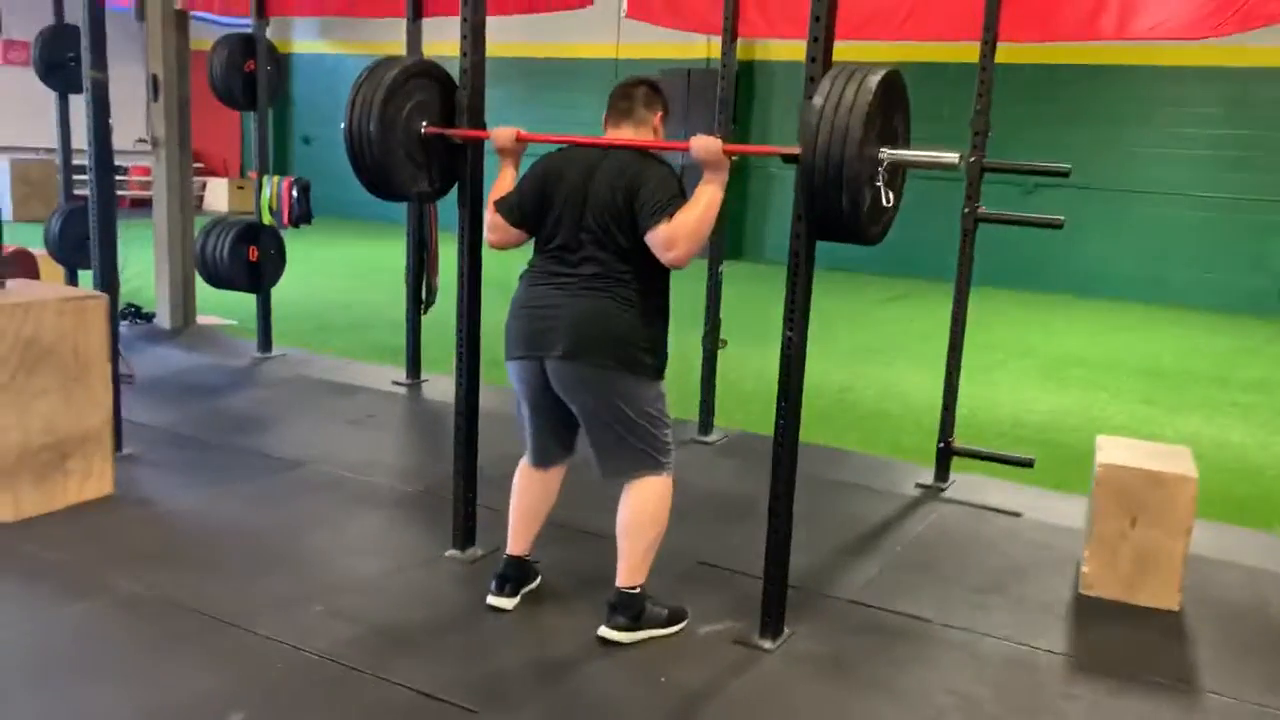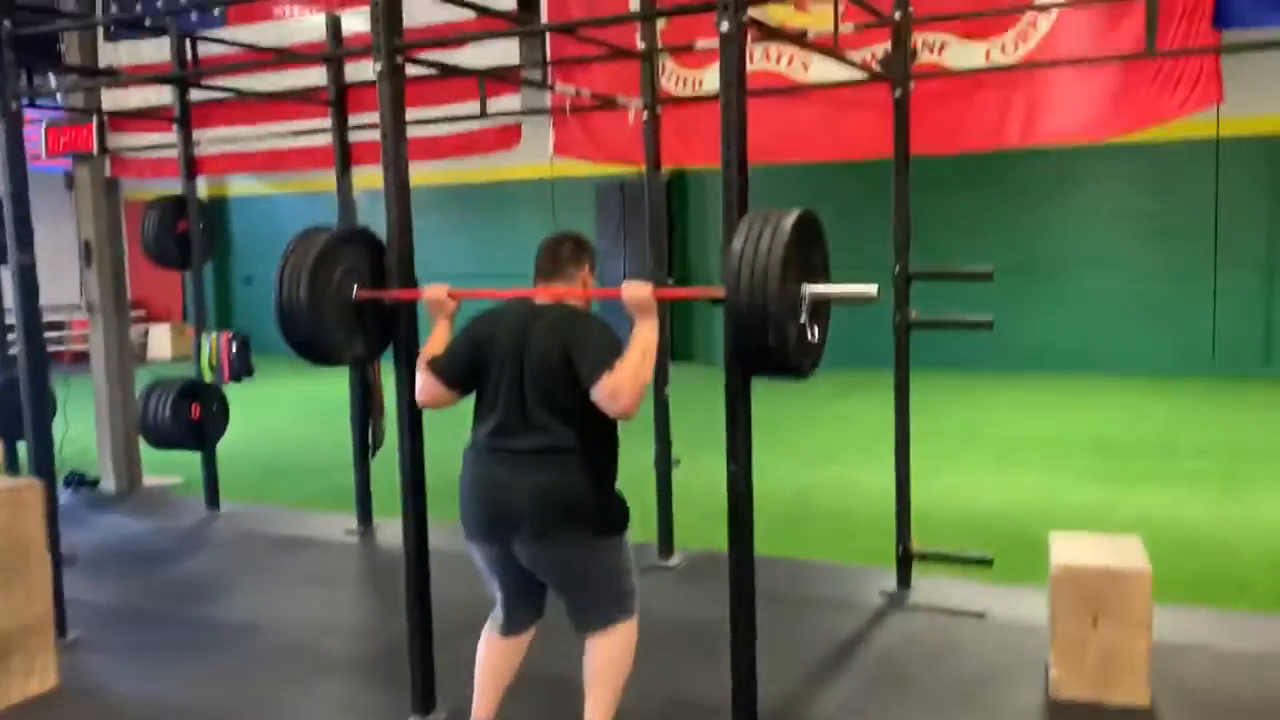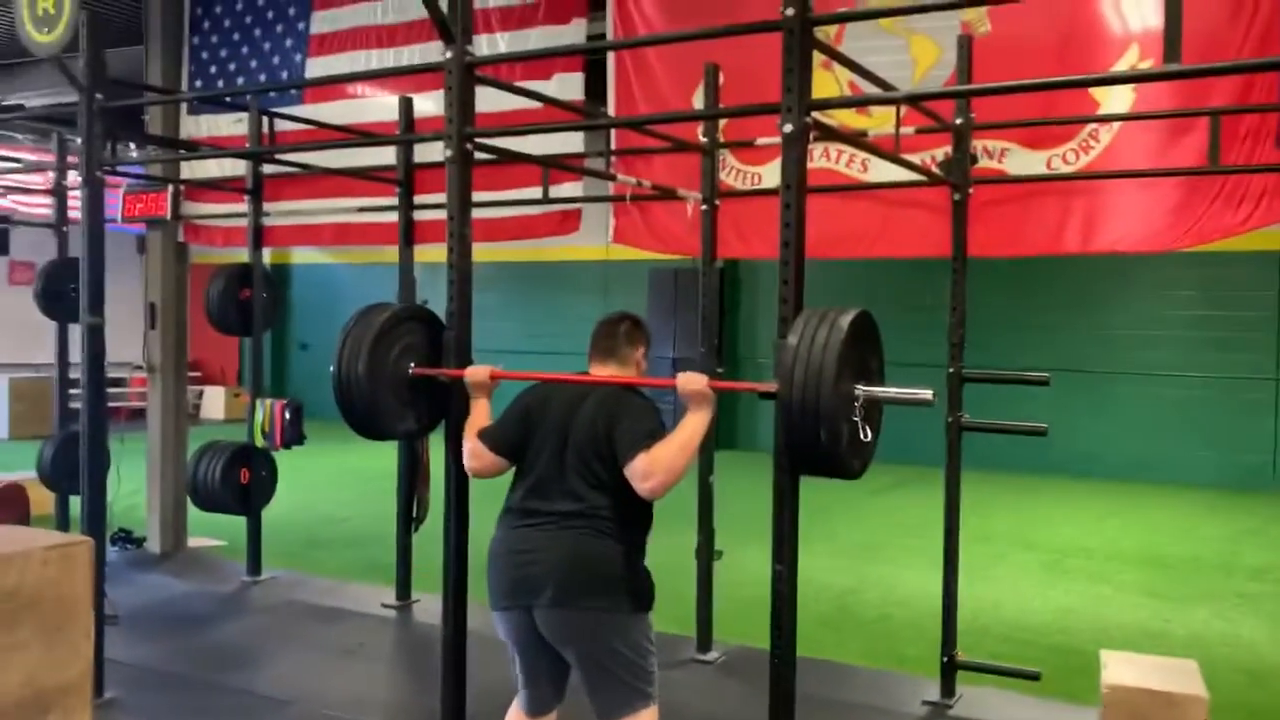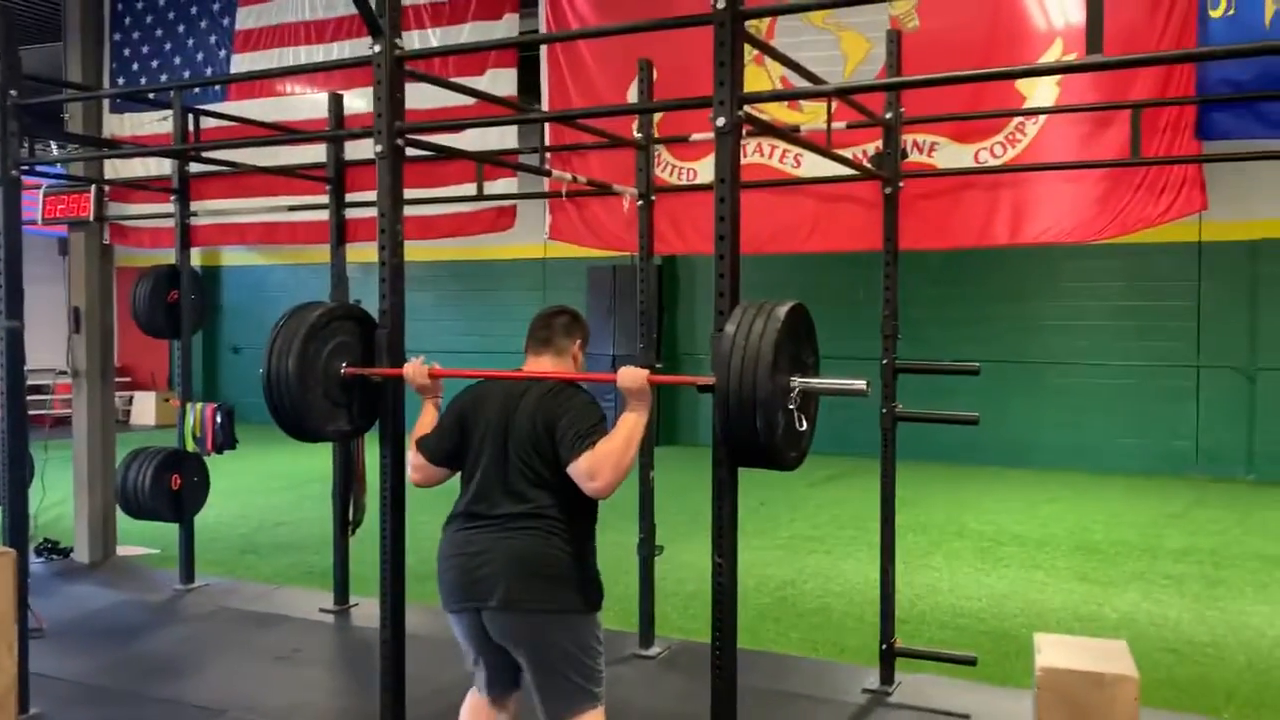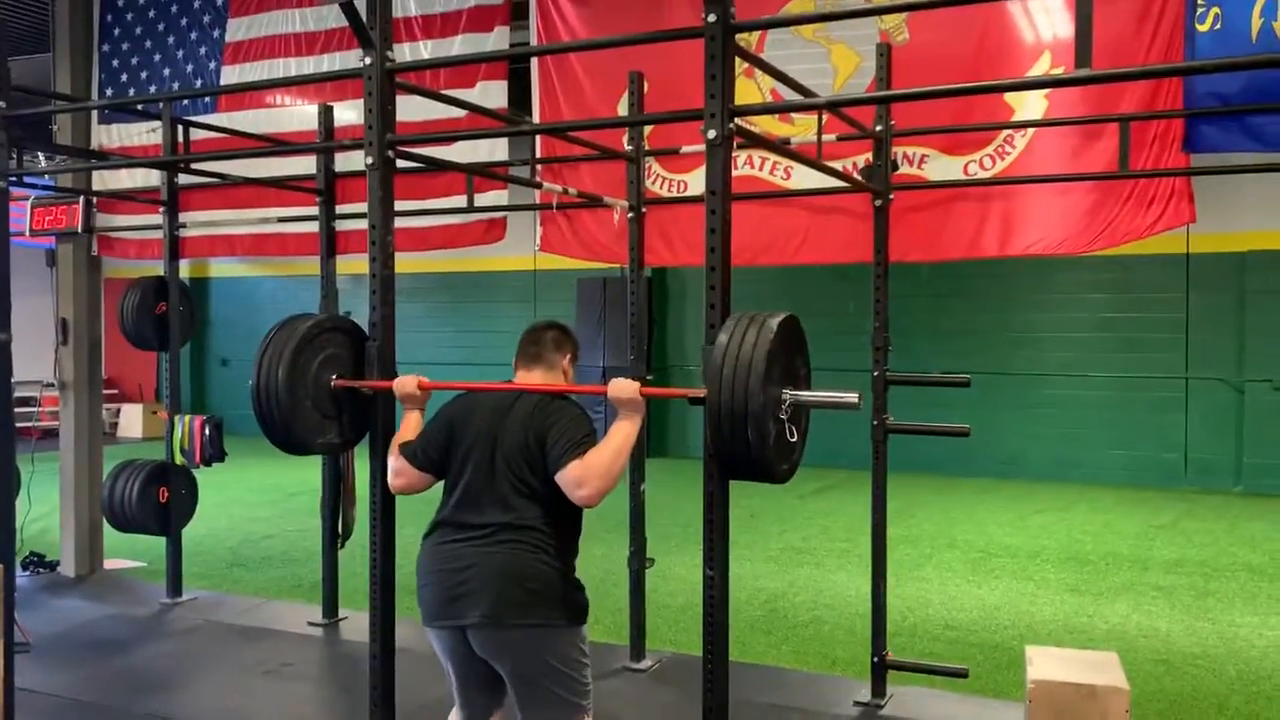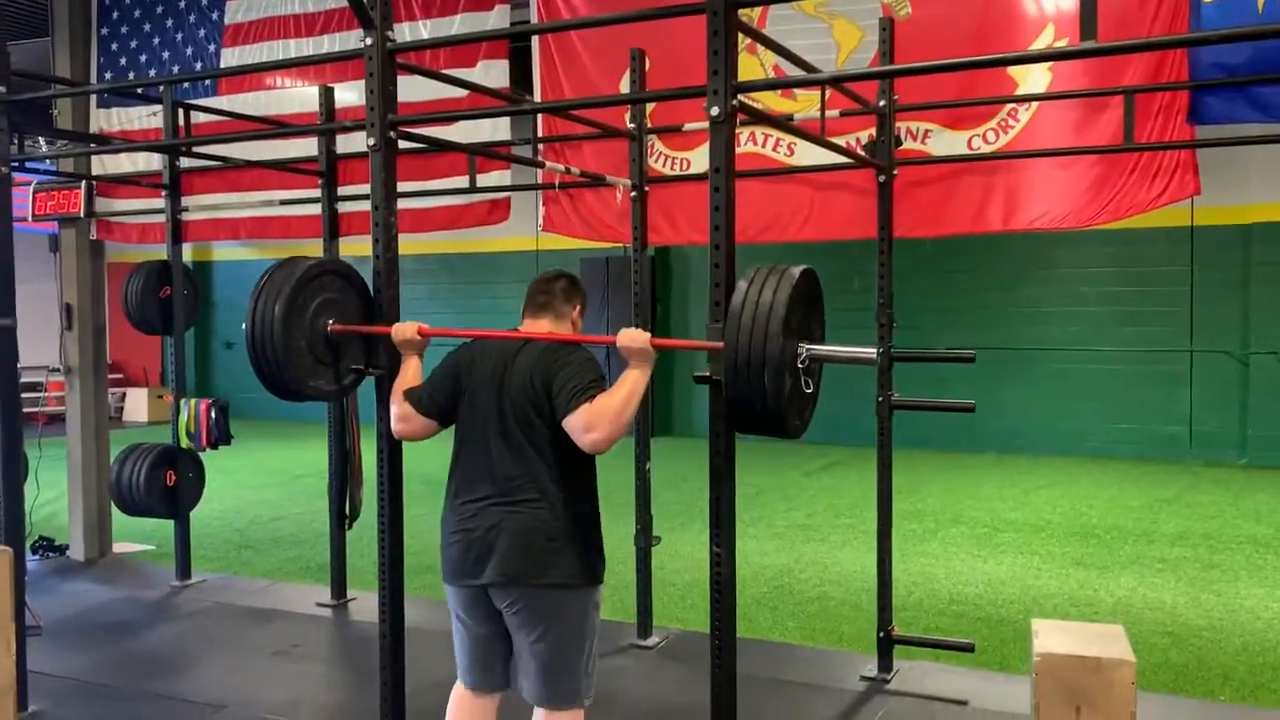
dt=0.7s
person 1, frame 1
left shoulder: (553, 165)
right shoulder: (651, 174)
left elbow: (496, 231)
right elbow: (674, 247)
left wrist: (507, 163)
right wrist: (713, 178)
left hip: (531, 327)
right hip: (603, 340)
left knee: (543, 454)
right knee: (648, 468)
left ankle: (511, 573)
right ankle: (628, 605)
person 1, frame 2
left shoulder: (487, 325)
right shoulder: (583, 329)
left elbow: (427, 392)
right elbow: (620, 399)
left wrist: (440, 320)
right wrist: (646, 323)
left hip: (486, 501)
right hip: (564, 505)
left knee: (512, 613)
right knee: (613, 613)
person 1, frame 3
left shoulder: (537, 398)
right shoulder: (630, 407)
left elbow: (476, 460)
right elbow: (651, 478)
left wrist: (479, 397)
right wrist: (698, 413)
left hip: (513, 569)
right hip: (590, 578)
person 1, frame 4
left shoulder: (474, 398)
right shoulder: (570, 403)
left elbow: (420, 470)
right elbow: (598, 477)
left wrist: (430, 398)
right wrist: (636, 407)
left hip: (464, 570)
right hip: (539, 577)
person 1, frame 5
left shoulder: (462, 408)
right shoulder: (560, 414)
left elbow: (400, 477)
right elbow: (586, 486)
left wrist: (412, 408)
right wrist: (628, 418)
left hip: (442, 583)
right hip: (523, 590)
person 1, frame 6
left shoulder: (469, 357)
right shoulder: (568, 360)
left elbow: (405, 422)
right elbow: (595, 432)
left wrist: (411, 354)
right wrist: (638, 367)
left hip: (469, 544)
right hip: (545, 552)
left knee: (476, 684)
